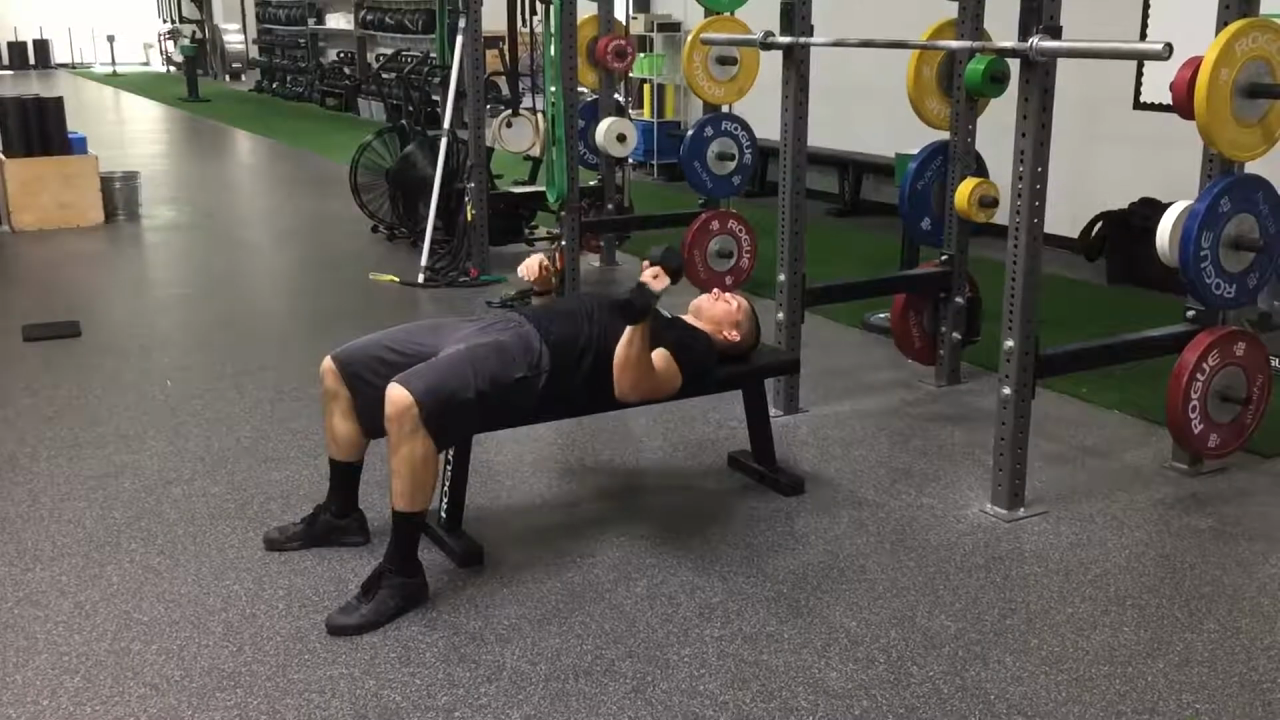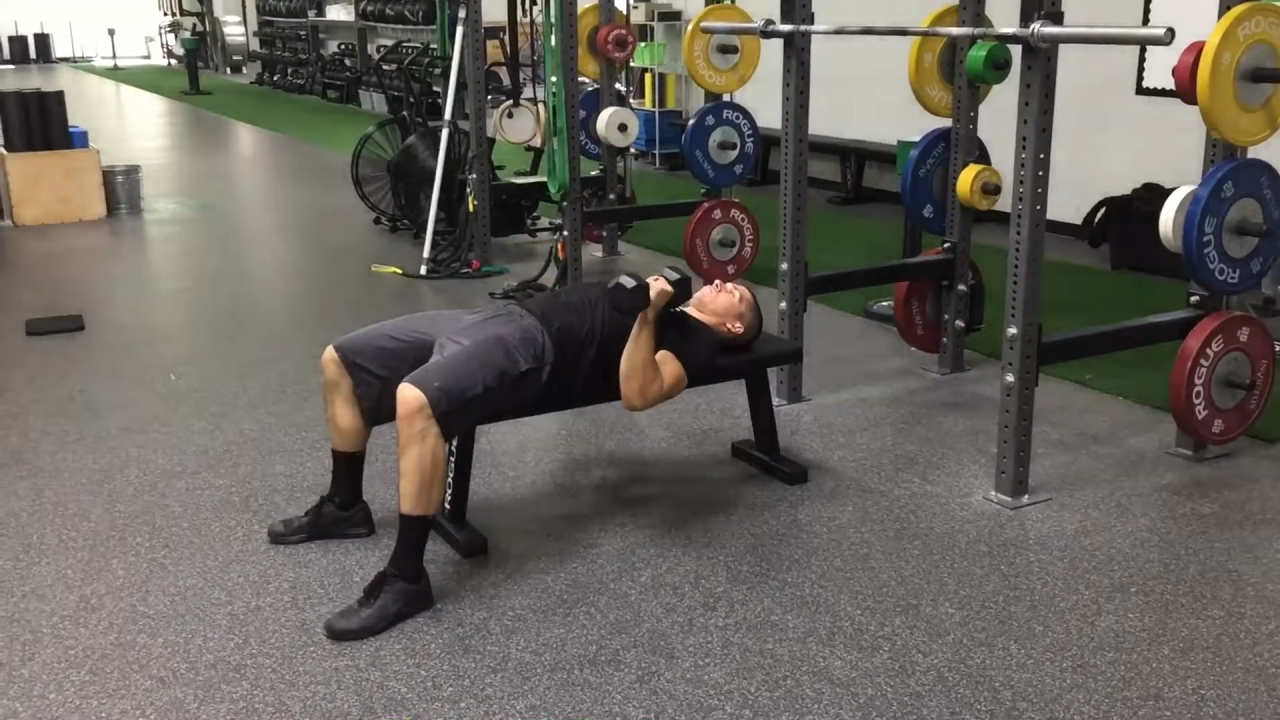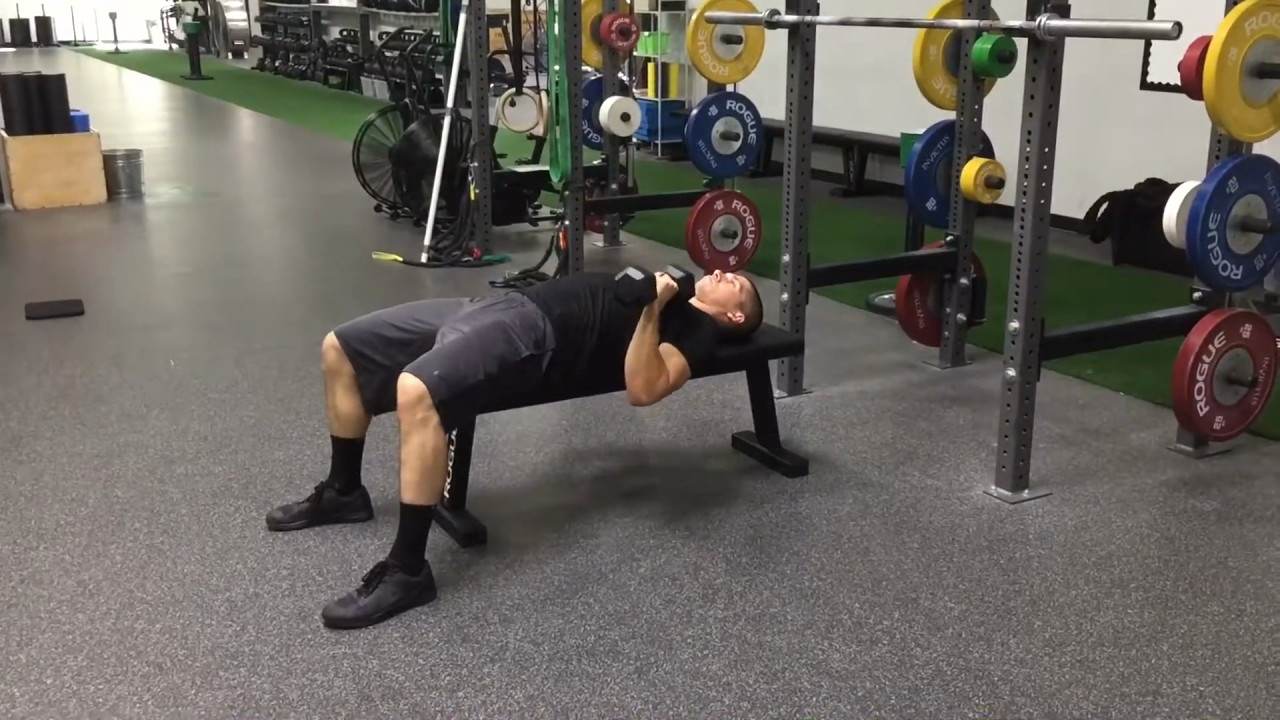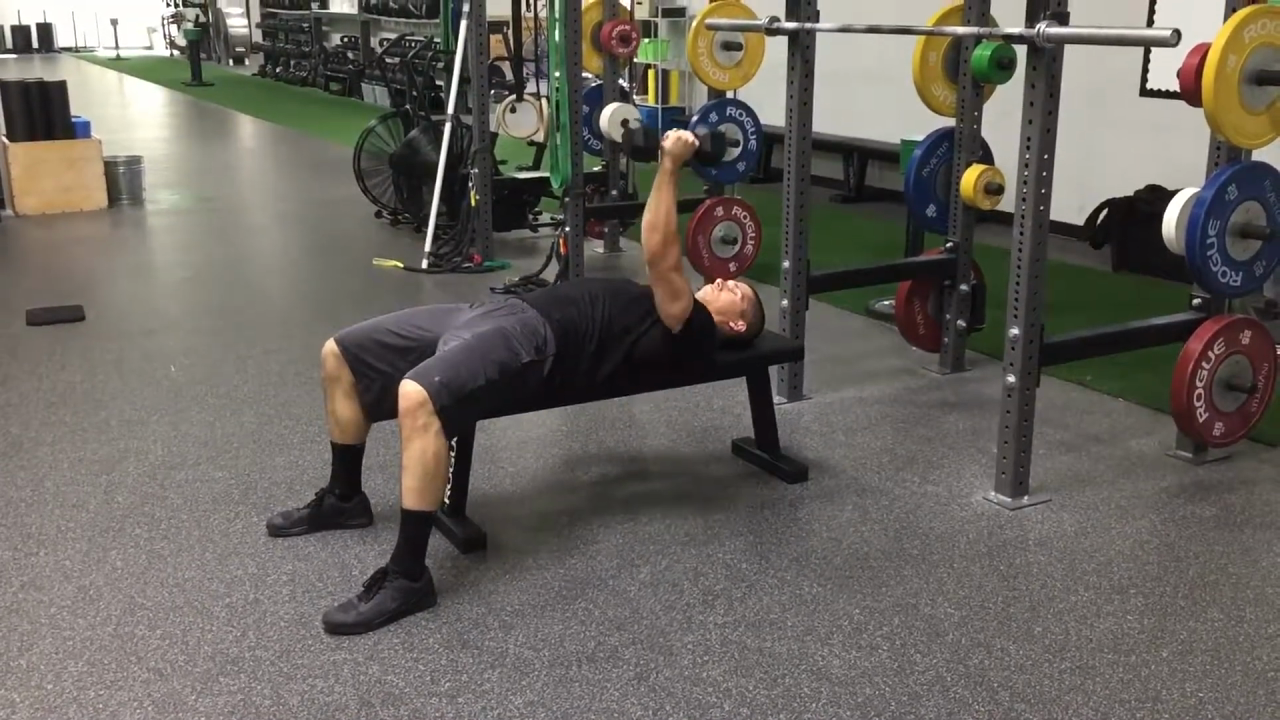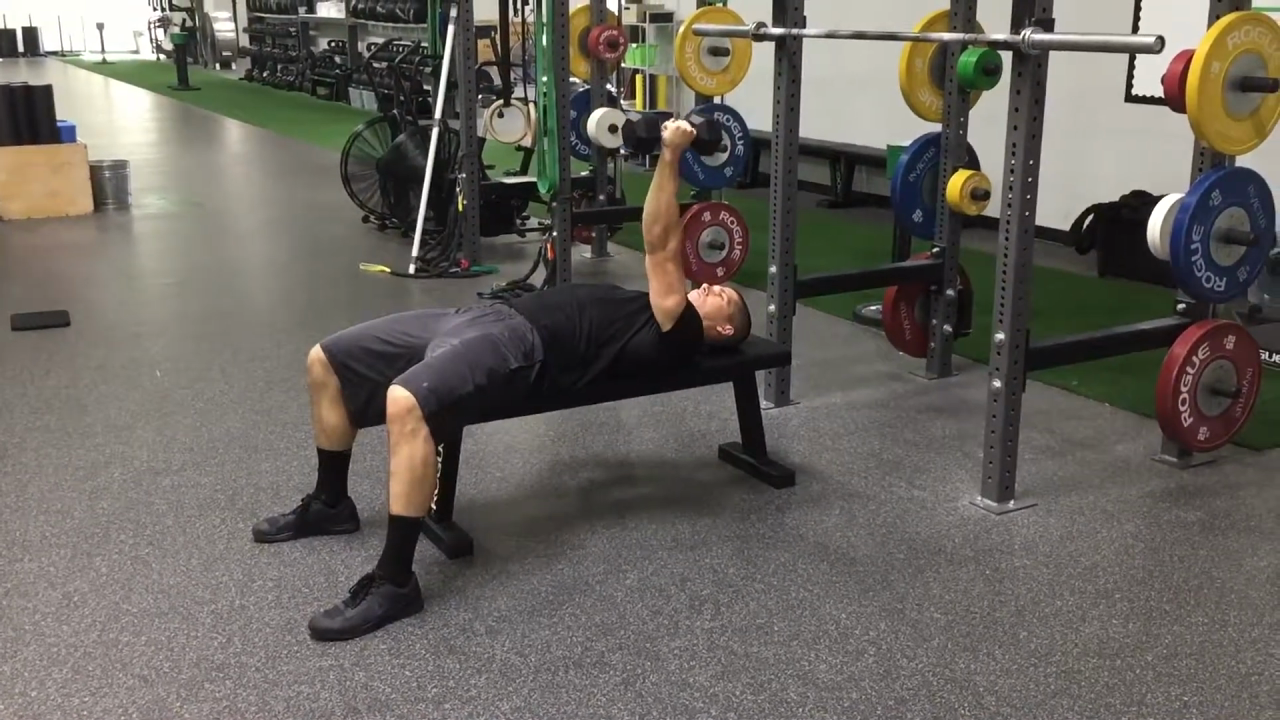
dt=1s
person 1, frame 1
left shoulder: (695, 347)
right shoulder: (654, 325)
left elbow: (628, 386)
left wrist: (643, 307)
right wrist: (544, 286)
left hip: (526, 356)
left knee: (405, 404)
right knee: (338, 372)
left ankle: (401, 574)
right ankle: (340, 514)
person 1, frame 2
left shoulder: (695, 338)
right shoulder: (659, 308)
left elbow: (637, 393)
left wrist: (647, 314)
left hip: (529, 348)
left knee: (415, 402)
right knee: (340, 362)
left ankle: (406, 578)
right ankle: (344, 506)
person 1, frame 3
left shoulder: (696, 327)
right shoulder: (664, 300)
left elbow: (642, 389)
left wrist: (653, 307)
left hip: (531, 334)
left knee: (416, 392)
right knee: (341, 349)
left ankle: (407, 570)
right ankle: (343, 491)
person 1, frame 4
left shoulder: (691, 332)
right shoulder: (663, 304)
left elbow: (658, 256)
left wrist: (670, 165)
left hip: (532, 340)
left knee: (417, 398)
right knee: (339, 356)
left ankle: (408, 576)
right ankle: (344, 497)
person 1, frame 5
left shoulder: (678, 335)
right shoulder: (645, 310)
left elbow: (661, 250)
left wrist: (671, 156)
left hip: (520, 345)
left knee: (406, 403)
right knee: (326, 362)
left ankle: (394, 583)
right ankle: (329, 503)
